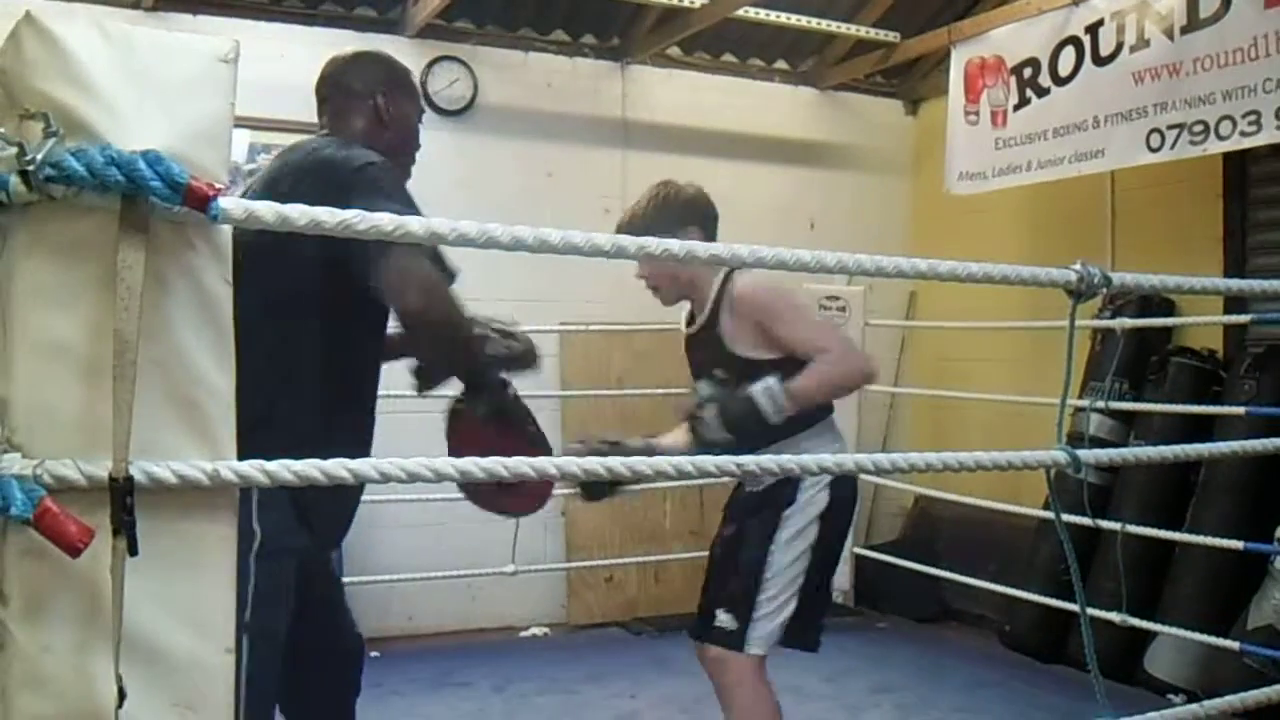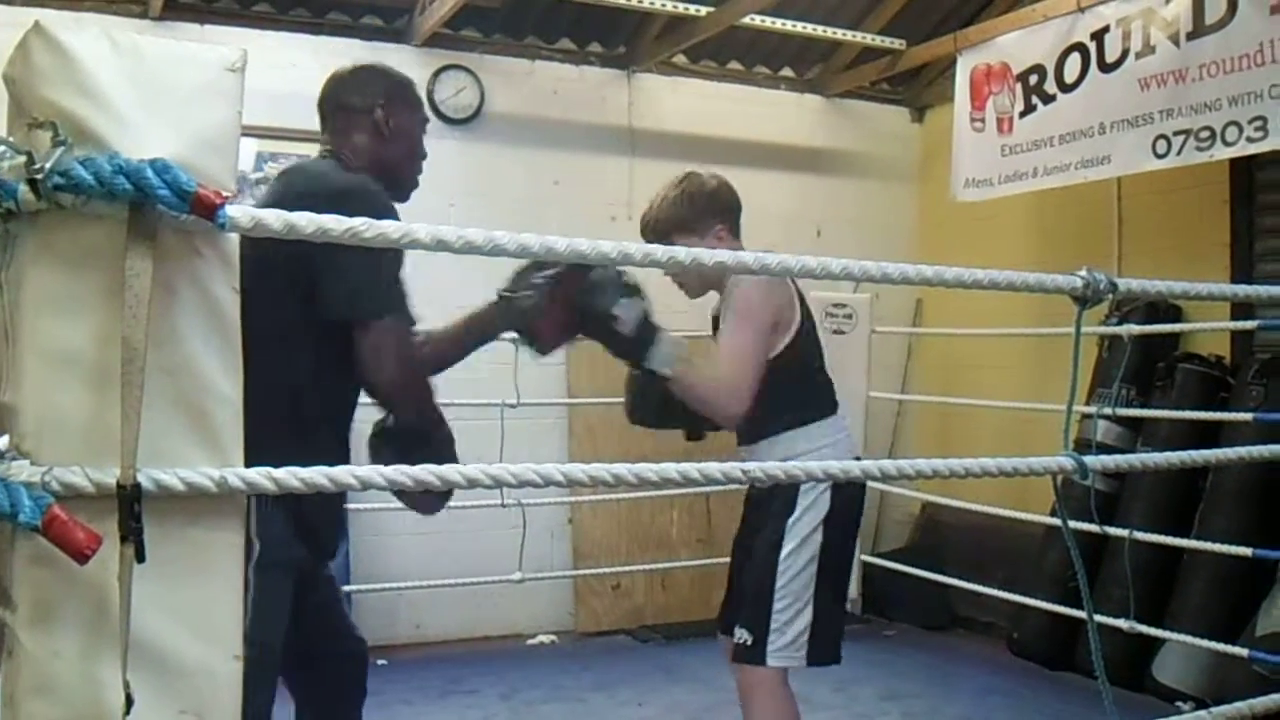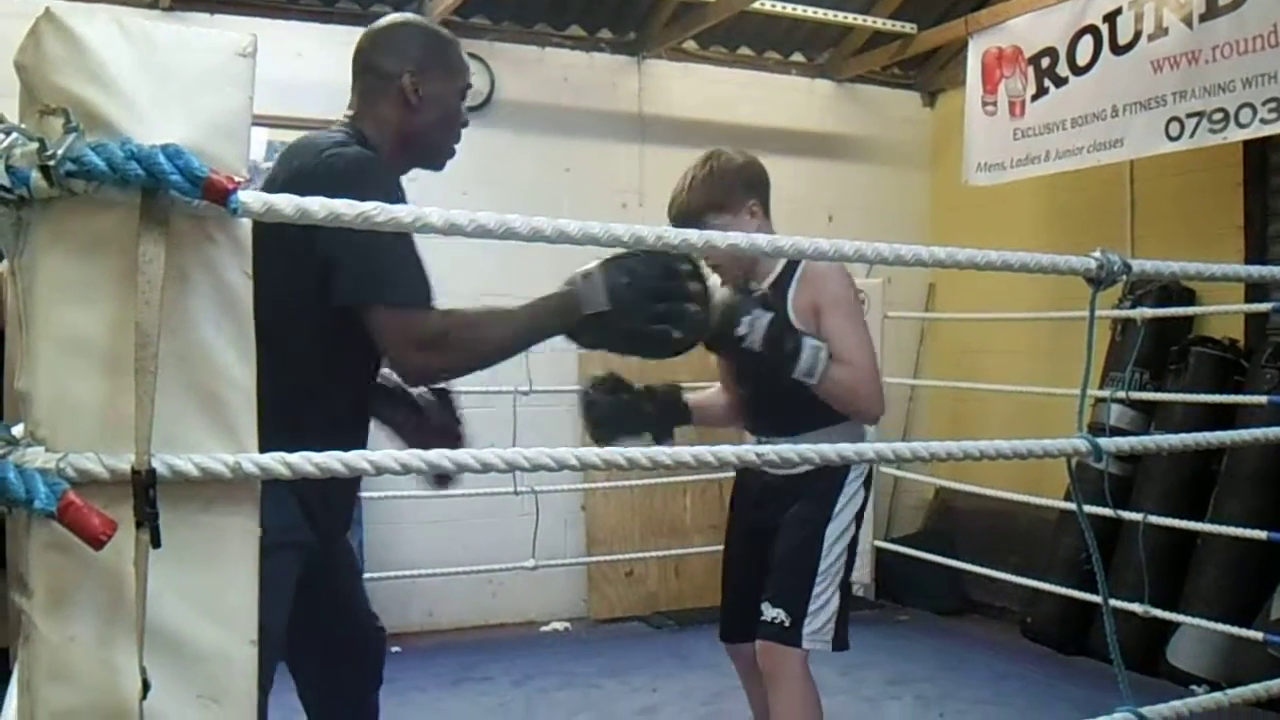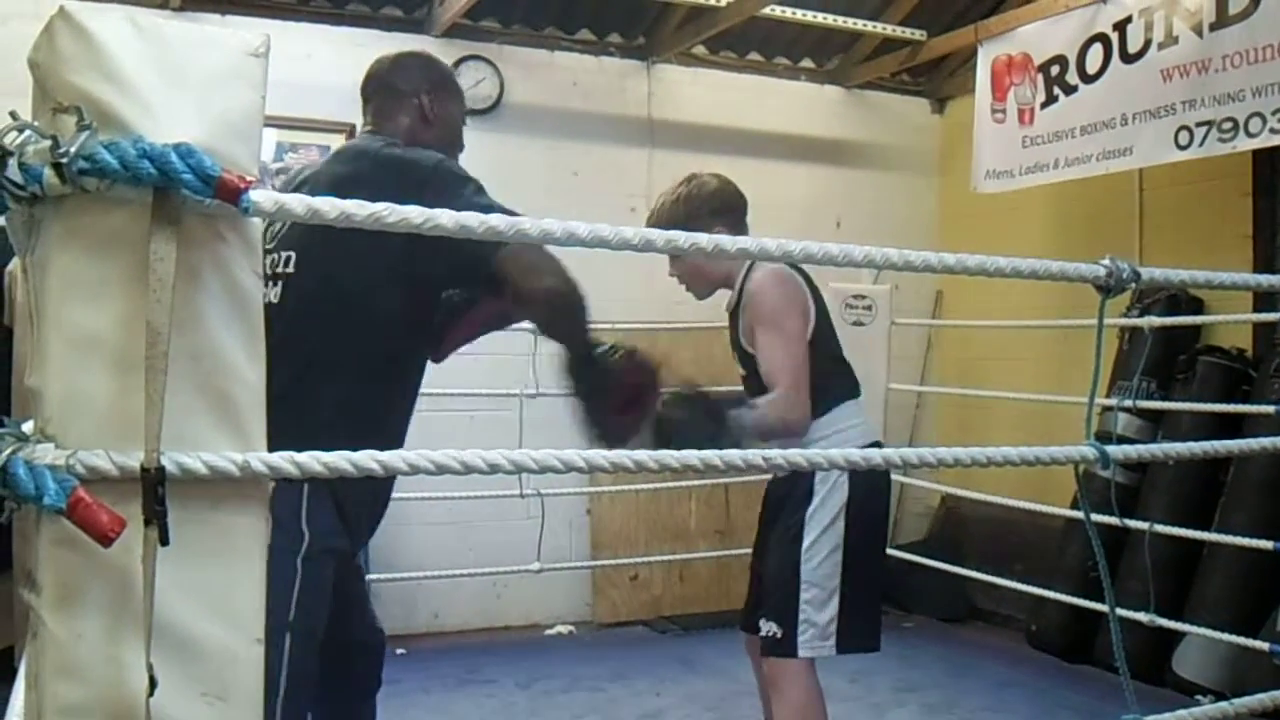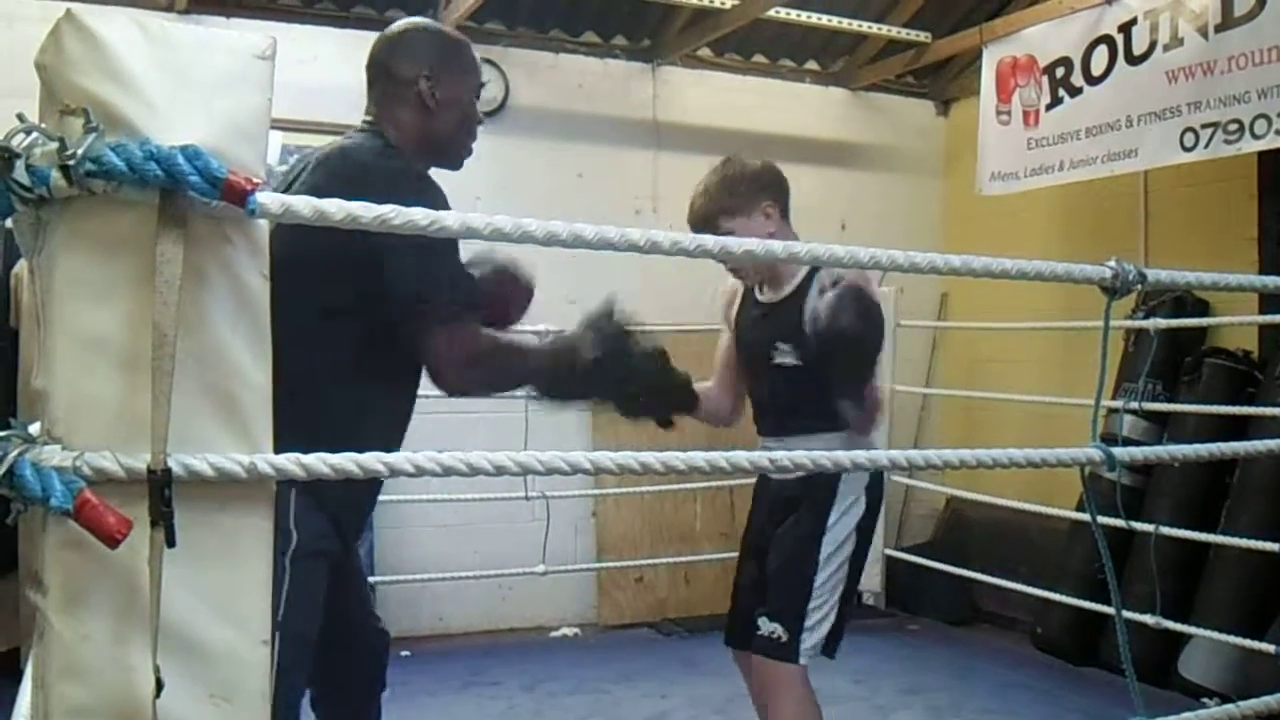
dt=0.7s
person 1, frame 1
left shoulder: (301, 181)
right shoulder: (354, 177)
right elbow: (420, 298)
left wrist: (417, 347)
right wrist: (472, 359)
left hip: (277, 491)
right hip: (253, 487)
person 1, frame 2
left shoulder: (300, 194)
right shoulder: (350, 201)
left elbow: (365, 347)
right elbow: (390, 367)
left wrist: (500, 314)
right wrist: (429, 431)
left hip: (275, 498)
right hip: (248, 497)
person 1, frame 3
left shoulder: (328, 167)
right shoulder: (341, 176)
right elbow: (417, 344)
left wrist: (408, 397)
right wrist: (581, 300)
left hip: (295, 480)
right hip: (253, 485)
left knee: (350, 661)
person 1, frame 4
left shoulder: (318, 187)
right shoulder: (413, 174)
right elbow: (543, 282)
left wrist: (495, 303)
right wrist: (590, 361)
left hip: (302, 479)
right hip: (293, 483)
left knee: (354, 663)
person 1, frame 5
left shoulder: (325, 172)
right shoulder: (395, 187)
right elbow: (460, 360)
left wrist: (472, 302)
right wrist: (580, 354)
left hip: (310, 482)
right hip: (287, 487)
left knee: (358, 658)
person 2, frame 1
left shoulder: (750, 293)
right shoulder: (693, 321)
left elbow: (854, 365)
right elbow: (702, 436)
left wrist: (756, 404)
right wrist: (630, 455)
left hip: (805, 484)
right hip: (757, 489)
left knee: (734, 653)
right knee: (718, 646)
person 2, frame 2
left shoulder: (756, 287)
right shoulder: (735, 294)
left elbow: (729, 401)
left wrist: (643, 339)
right wrist: (683, 410)
left hip: (812, 483)
right hip: (780, 482)
left knee: (760, 664)
right knee: (747, 652)
person 2, frame 3
left shoulder: (823, 279)
right shoulder: (726, 291)
left elbow: (868, 404)
right elbow: (736, 406)
left wrist: (788, 347)
right wrist: (666, 407)
left hip: (826, 476)
right hip: (760, 478)
left knee: (780, 649)
right knee: (744, 643)
person 2, frame 4
left shoulder: (769, 285)
right shoulder: (748, 294)
left elbow: (790, 410)
left wrist: (715, 428)
right wrist: (713, 422)
left hip: (833, 476)
right hip: (802, 475)
left knee: (788, 656)
right knee: (764, 642)
person 2, frame 5
left shoulder: (840, 288)
right shoulder: (740, 294)
left elbow: (858, 421)
right elbow: (726, 404)
left wrist: (847, 380)
left hip: (837, 482)
right hip: (781, 482)
left knee: (781, 657)
right knee: (752, 648)
